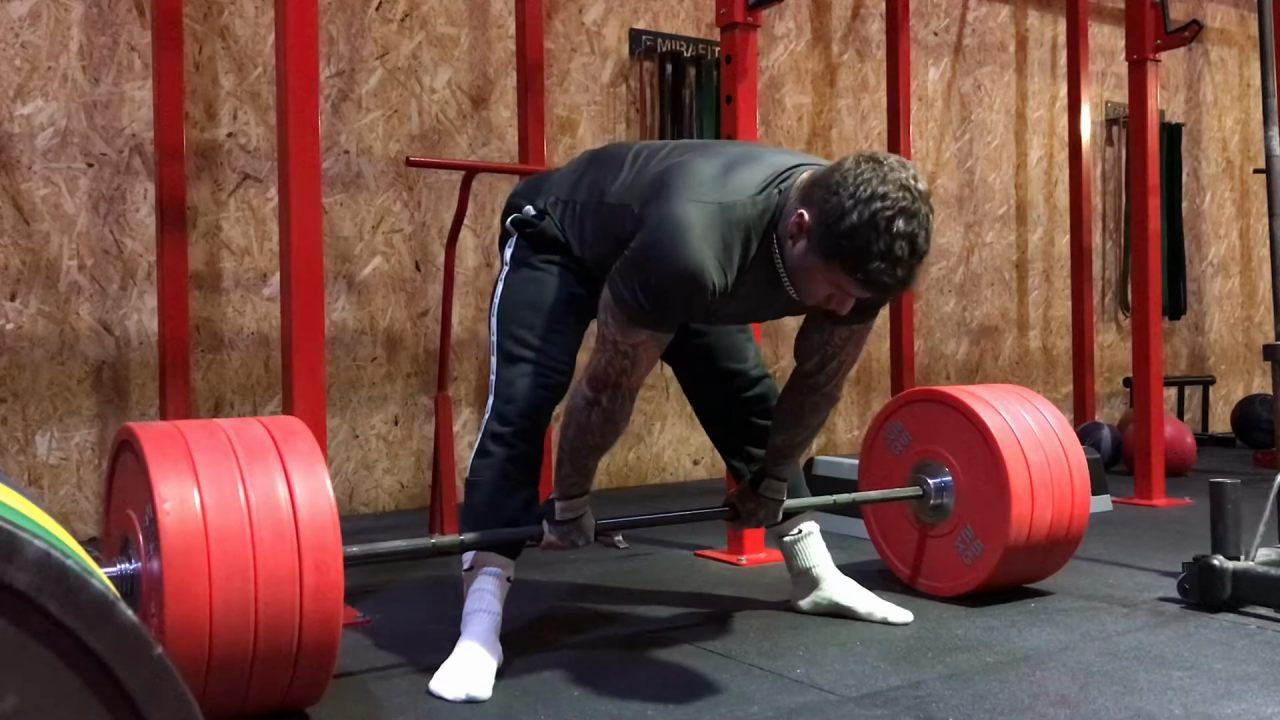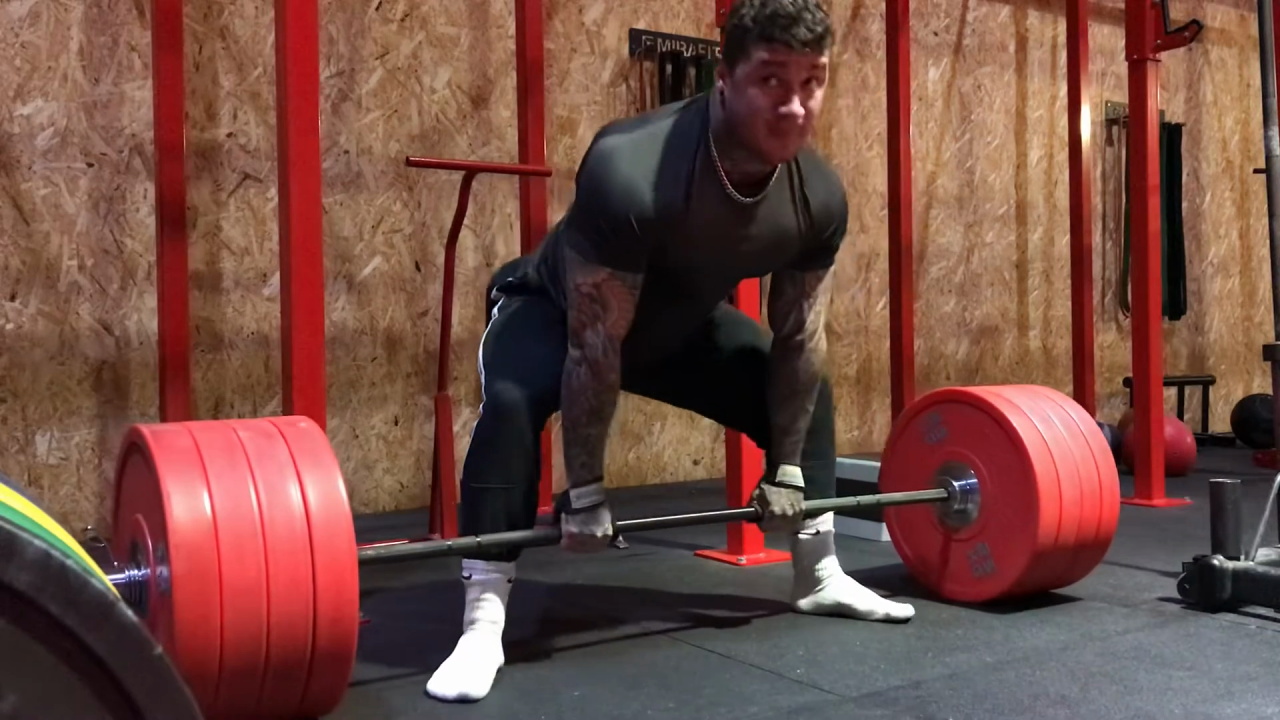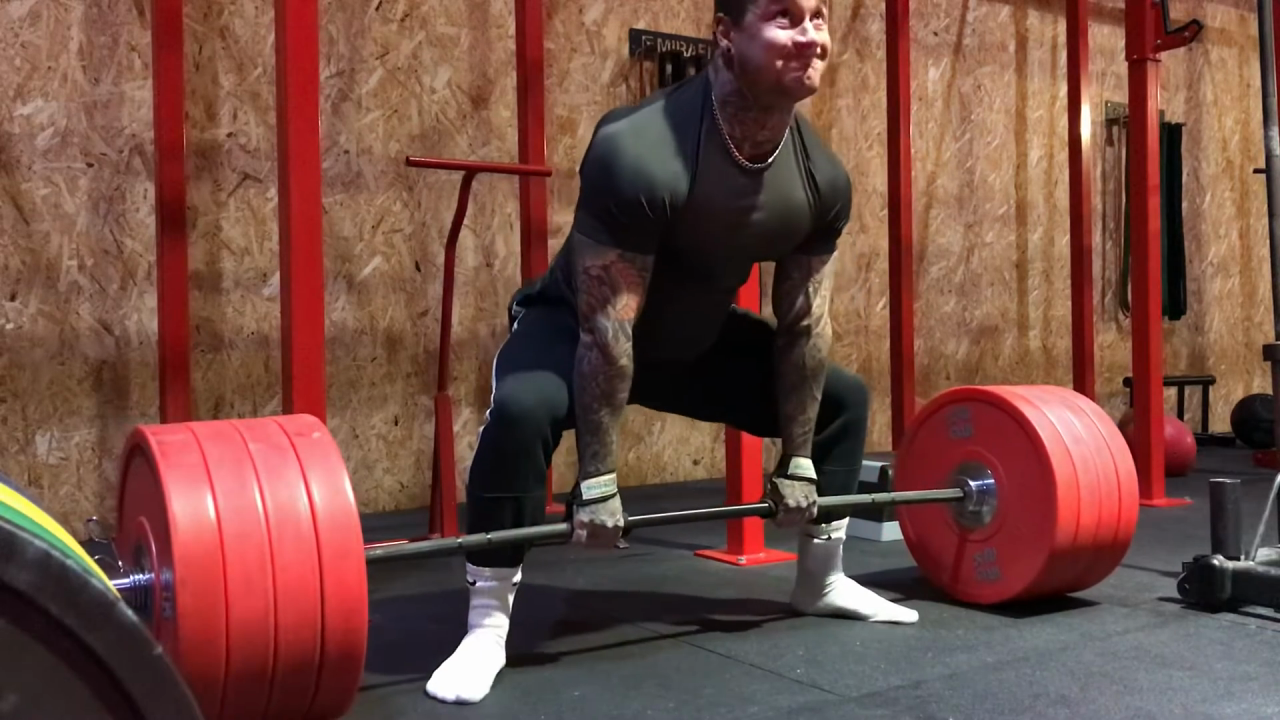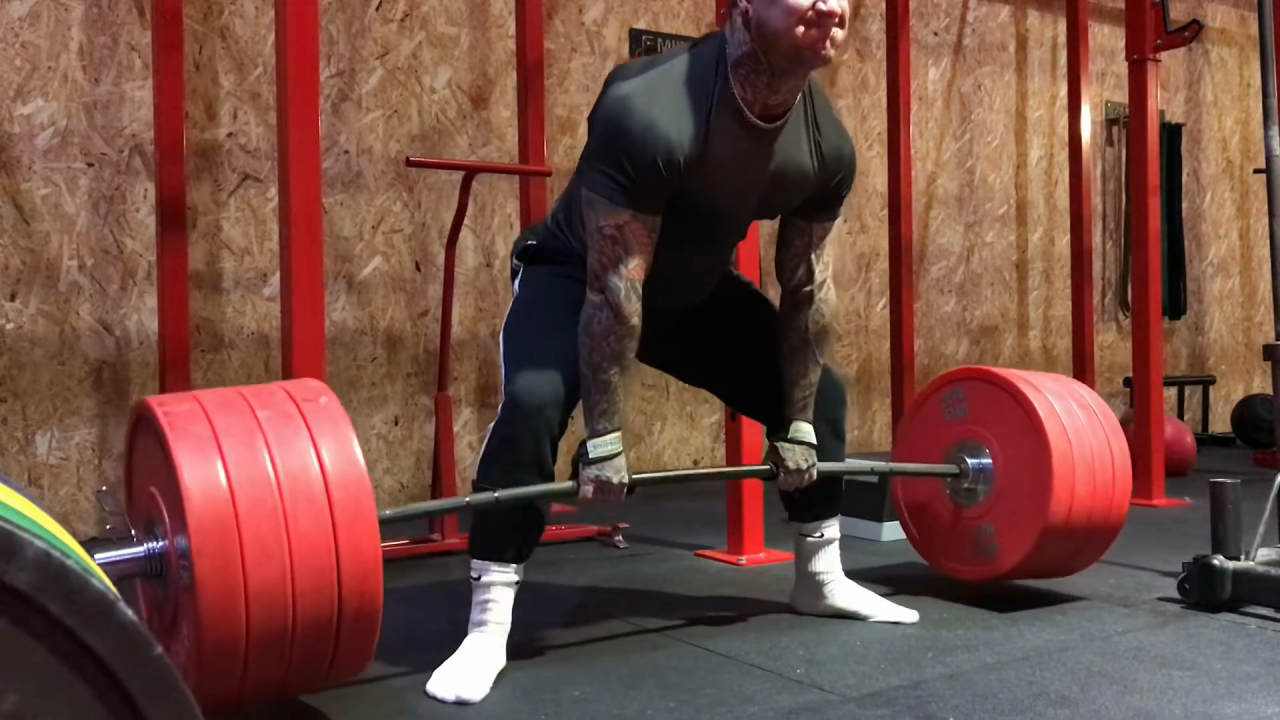
dt=1s
person 1, frame 1
left shoulder: (861, 252)
right shoulder: (691, 243)
left elbow: (818, 381)
right elbow: (609, 388)
left wrist: (772, 481)
right wrist: (570, 503)
right hip: (557, 238)
left knee: (750, 397)
right knee: (523, 402)
left ankle: (815, 576)
right ankle: (480, 623)
person 1, frame 2
left shoulder: (819, 196)
right shoulder: (630, 171)
left elbow: (798, 339)
right elbow: (595, 346)
left wrist: (786, 468)
right wrist: (583, 491)
left hip: (679, 323)
right hip: (554, 309)
left knee: (808, 393)
right knee: (514, 401)
left ankle: (818, 577)
right ankle: (483, 620)
person 1, frame 3
left shoulder: (822, 178)
right shoulder: (639, 152)
left elbow: (803, 325)
right elbow: (606, 330)
left wrist: (797, 462)
right wrist: (597, 482)
left hip: (697, 336)
right hip: (575, 323)
left knee: (842, 397)
right knee: (523, 410)
left ankle: (822, 581)
right ankle: (487, 625)
person 1, frame 4
left shoulder: (826, 144)
right shoulder: (651, 111)
left elbow: (807, 289)
right elbow: (613, 290)
left wrist: (798, 428)
right wrist: (605, 443)
left hip: (697, 287)
right hip: (574, 273)
left knee: (820, 395)
right knee: (535, 401)
left ankle: (821, 579)
right ankle: (489, 626)
